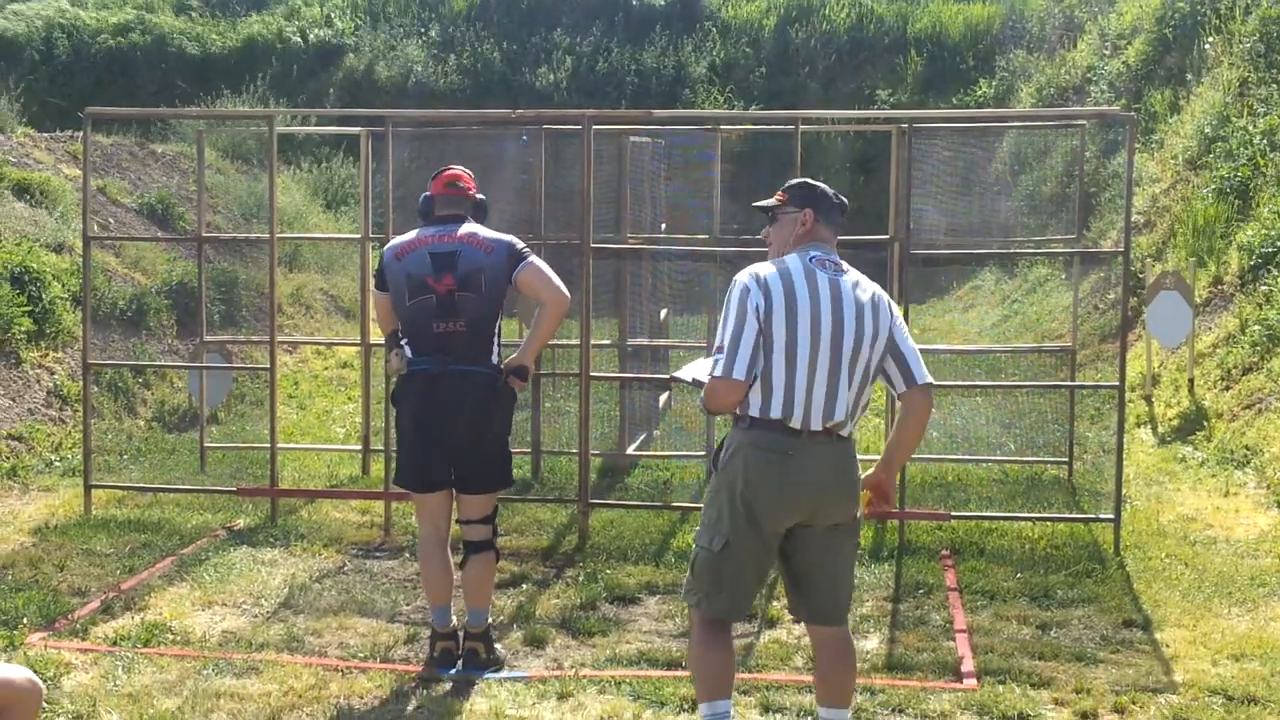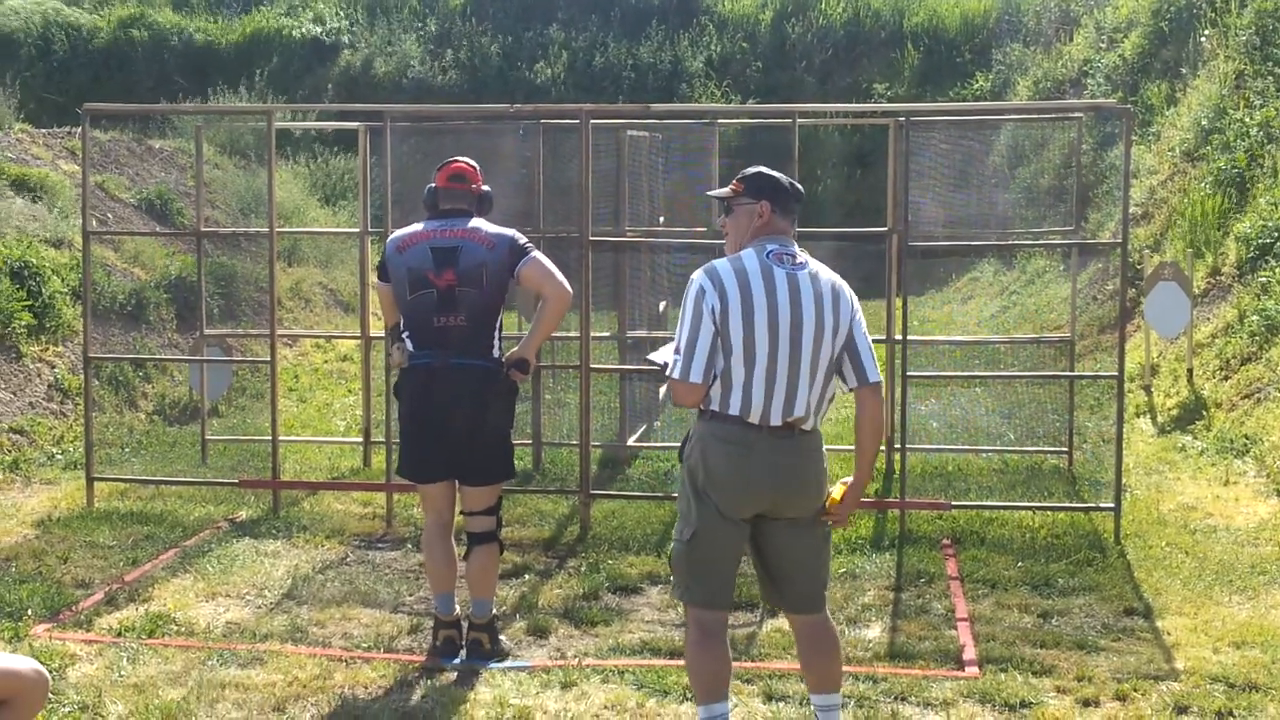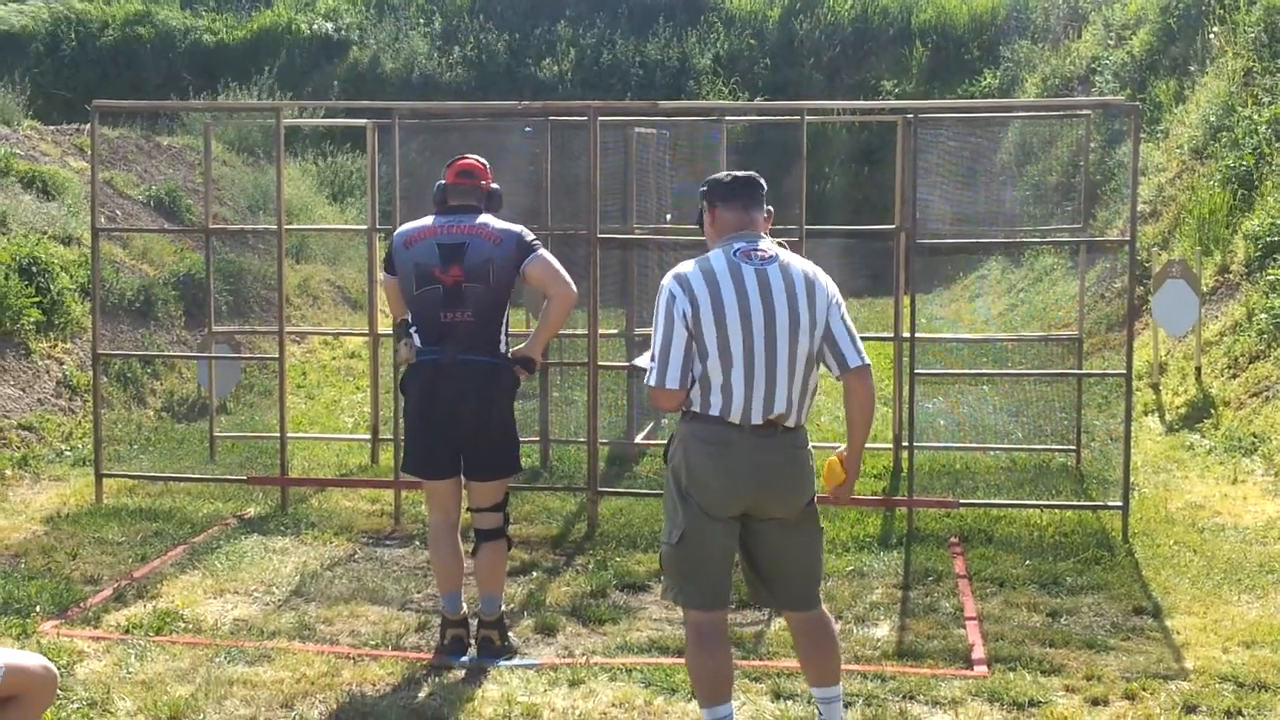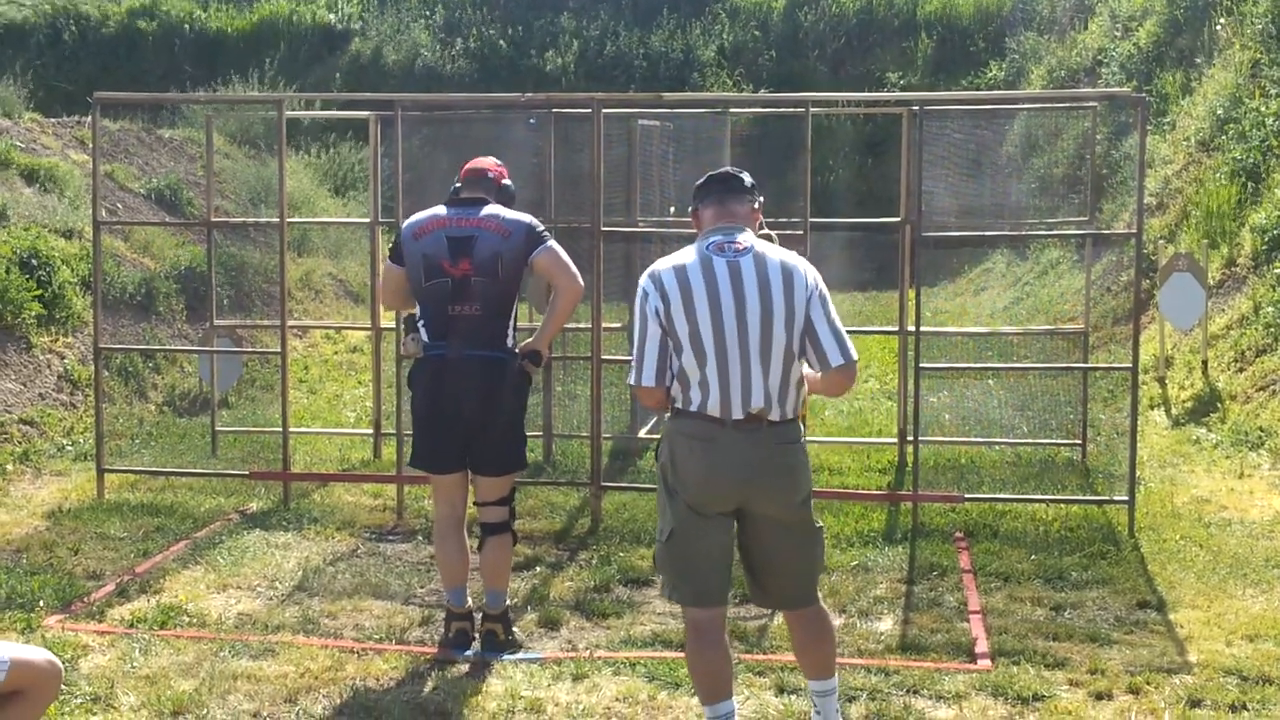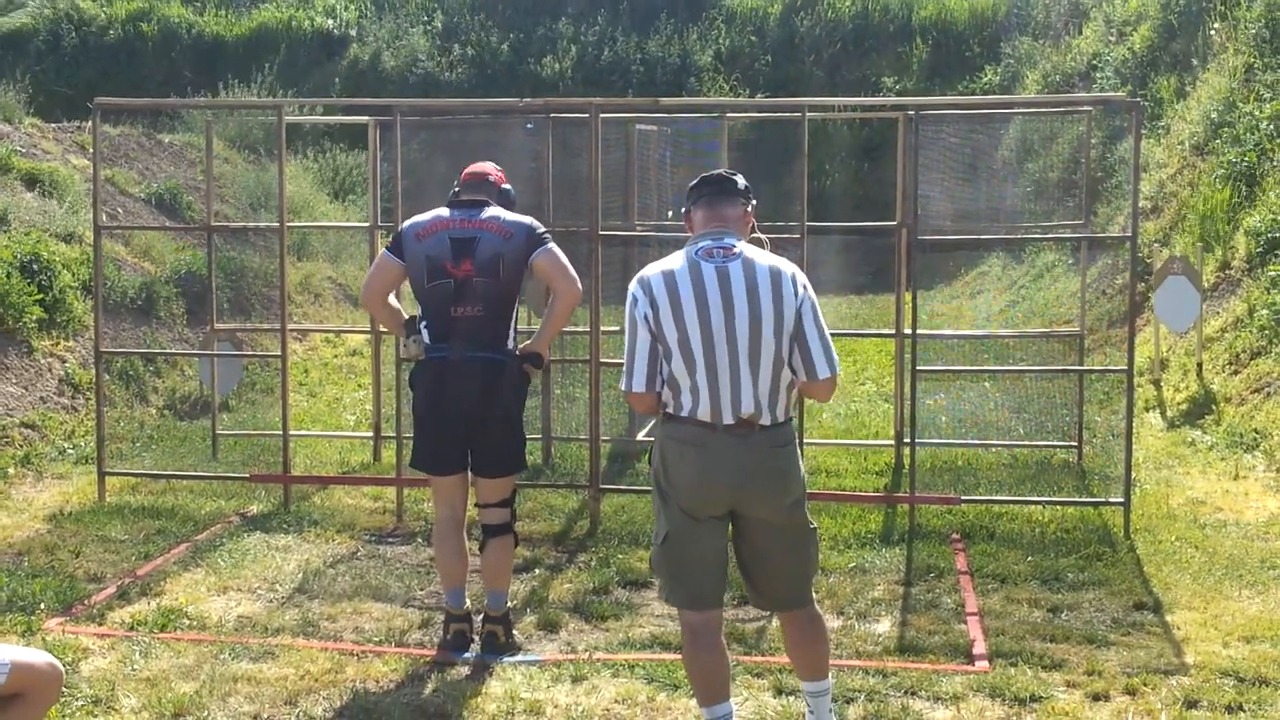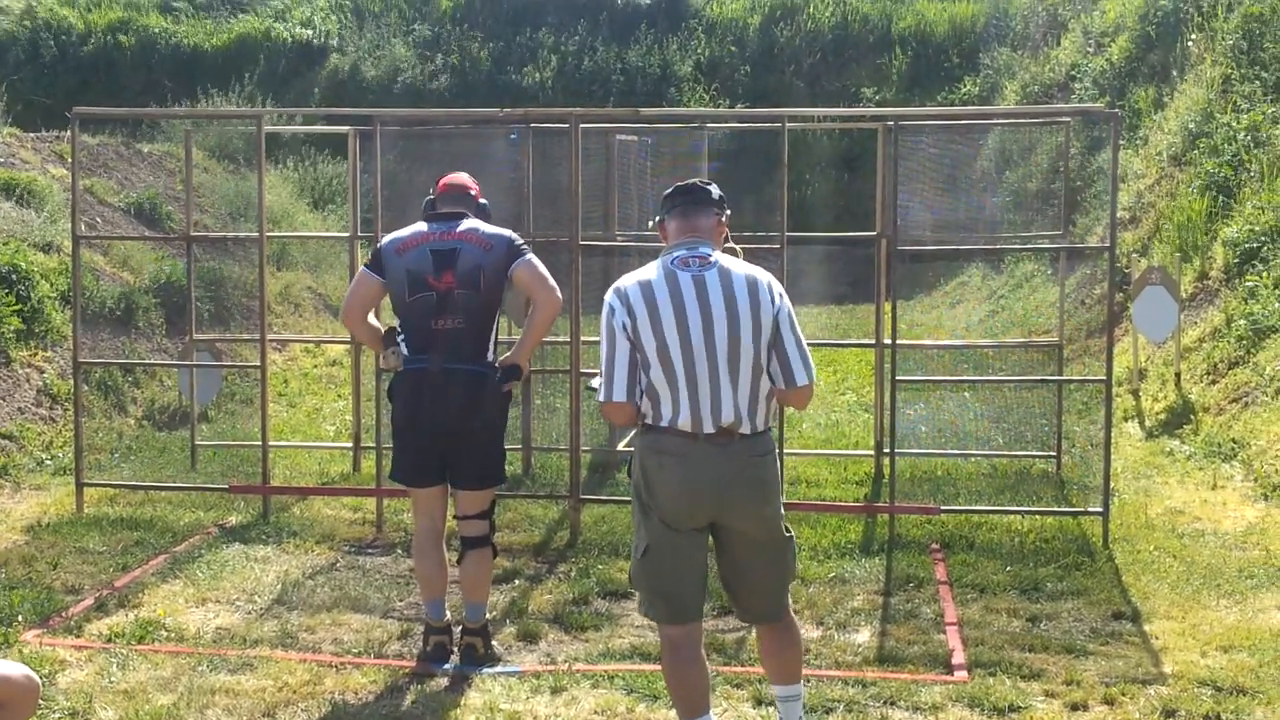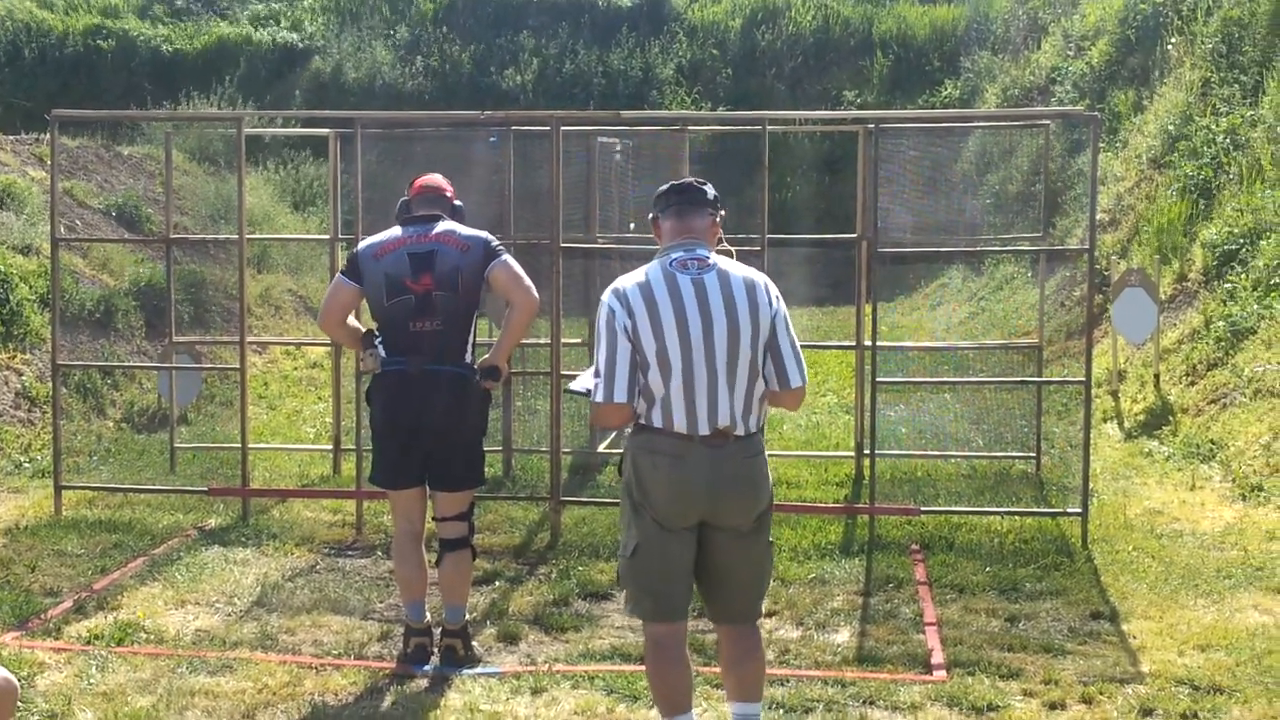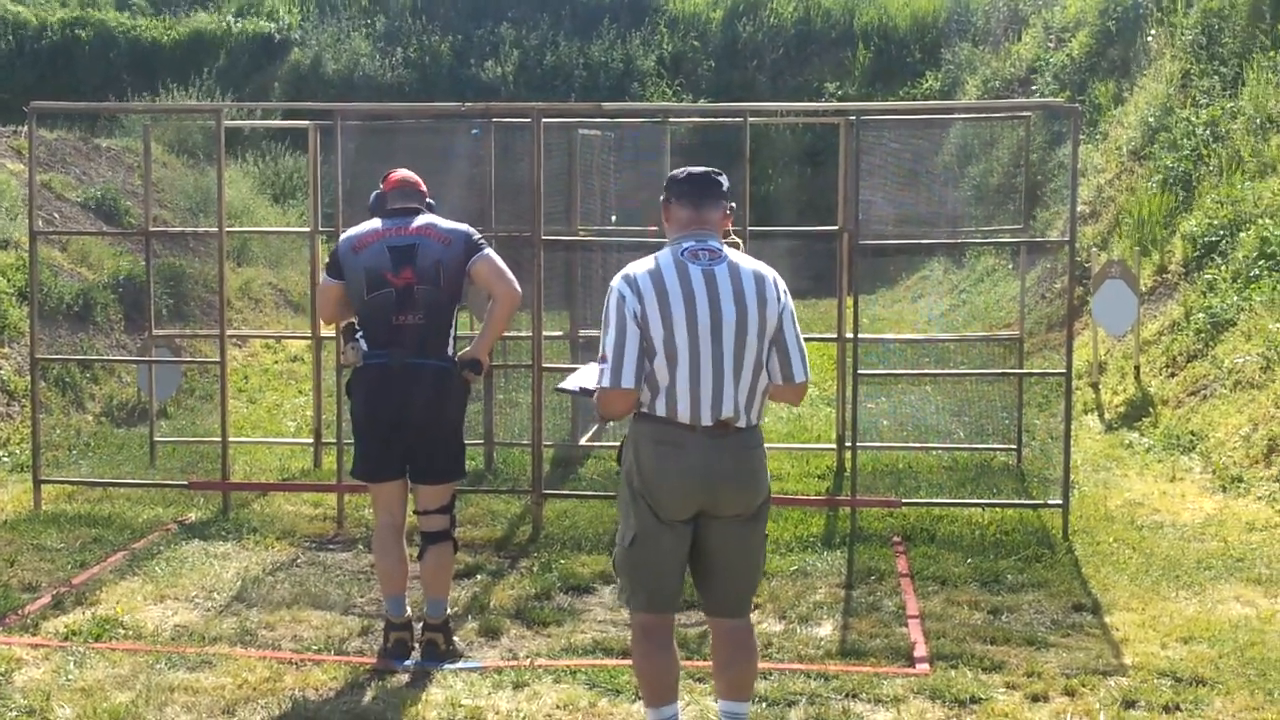
dt=0.4s
person 1, frame 1
left shoulder: (757, 281)
right shoulder: (872, 298)
left elbow: (726, 392)
right elbow: (920, 397)
left wrist: (707, 399)
right wrist: (887, 472)
left hip: (759, 461)
right hip: (833, 467)
left knee: (711, 611)
right knee: (829, 622)
person 1, frame 2
left shoulder: (714, 281)
right shoulder: (835, 290)
left elbow: (687, 392)
right elbow: (870, 394)
left wrist: (673, 375)
right wrist: (859, 482)
left hip: (723, 455)
right hip: (798, 459)
left knee: (705, 611)
right knee: (808, 609)
person 1, frame 3
left shoulder: (685, 282)
right shoulder: (811, 280)
left elbow: (666, 397)
right elbow: (859, 378)
left wrist: (683, 378)
right wrist: (854, 457)
left hip: (708, 456)
right hip: (784, 455)
left knee: (704, 612)
right knee: (803, 604)
person 1, frame 4
left shoulder: (661, 278)
right shoulder: (795, 271)
left elbow: (650, 394)
right elbow: (841, 374)
left hip: (697, 451)
right hip: (777, 450)
left knee: (703, 610)
right knee: (801, 598)
person 1, frame 5
left shoulder: (651, 283)
right shoulder: (785, 277)
left elbow: (641, 399)
right elbow: (822, 386)
left hip: (689, 456)
right hip: (769, 454)
left knee: (698, 613)
right knee: (795, 600)
person 1, frame 6
left shoulder: (628, 294)
right shoulder: (761, 285)
left elbow: (618, 411)
right elbow: (799, 394)
left hip: (669, 467)
right hip: (749, 464)
left knee: (679, 626)
right knee: (772, 611)
person 1, frame 7
left shoulder: (625, 295)
right shoulder: (757, 287)
left elbow: (612, 413)
right elbow: (791, 395)
left hip: (661, 467)
right hip: (739, 465)
left knee: (663, 623)
right knee: (739, 619)
person 1, frame 8
left shoulder: (635, 282)
right shoulder: (766, 282)
left elbow: (617, 399)
right elbow: (792, 389)
left wrist: (599, 399)
left hip: (660, 457)
right hip: (737, 457)
left knee: (651, 613)
right knee: (731, 613)
person 2, frame 1
left shoulder: (395, 252)
right shoulder: (499, 246)
left elbow: (385, 324)
right elbow: (557, 297)
right wrist: (525, 357)
left hip: (419, 396)
right hip: (479, 394)
left knee: (432, 527)
right knee: (479, 525)
left ankle: (442, 639)
right ankle: (478, 640)
person 2, frame 2
left shoulder: (397, 244)
right shoulder: (502, 241)
left elbow: (389, 314)
right elbow: (559, 293)
right wrist: (525, 352)
left hip: (421, 389)
right hip: (480, 388)
left knee: (436, 517)
right knee: (482, 517)
left ankle: (445, 628)
right ankle: (481, 630)
person 2, frame 3
left shoulder: (405, 238)
right shoulder: (510, 237)
left elbow: (397, 309)
right elbow: (564, 291)
right wrist: (532, 350)
left hip: (427, 384)
right hip: (486, 382)
left knee: (442, 514)
right knee: (490, 514)
left ankle: (453, 626)
right ankle: (491, 628)
person 2, frame 4
left shoulder: (414, 228)
right shoulder: (519, 226)
left elbow: (391, 298)
right elbow: (571, 284)
right wrist: (540, 343)
left hip: (435, 377)
right hip: (495, 377)
left knee: (447, 508)
right knee: (496, 508)
left ankle: (457, 619)
right ankle: (495, 621)
person 2, frame 5
left shoulder: (415, 229)
right shoulder: (520, 229)
left elbow: (372, 294)
right elbow: (569, 288)
right wrist: (538, 347)
left hip: (436, 379)
right hip: (495, 378)
left knee: (447, 510)
right knee: (497, 510)
left ankle: (456, 621)
right ankle: (496, 623)
person 2, frame 6
left shoulder: (394, 244)
right shoulder: (499, 241)
left elbow: (352, 312)
right elbow: (548, 298)
right wrist: (518, 358)
left hip: (416, 391)
right hip: (475, 391)
left knee: (427, 521)
right knee: (476, 522)
left ankle: (436, 633)
right ankle: (475, 634)
person 2, frame 7
left shoulder: (371, 250)
right shoulder: (475, 243)
left elbow: (330, 318)
right elbow: (526, 299)
right wrist: (496, 360)
left hip: (394, 393)
right hip: (453, 393)
left knee: (407, 525)
right knee: (455, 523)
left ankle: (416, 635)
right ankle: (455, 636)
person 2, frame 8
left shoulder: (351, 243)
right shoulder: (456, 235)
left elbow: (329, 312)
right elbow: (508, 292)
right wrist: (479, 351)
left hip: (376, 387)
right hip: (436, 385)
left knee: (387, 517)
right knee: (436, 516)
left ankle: (396, 630)
right ankle: (435, 631)
